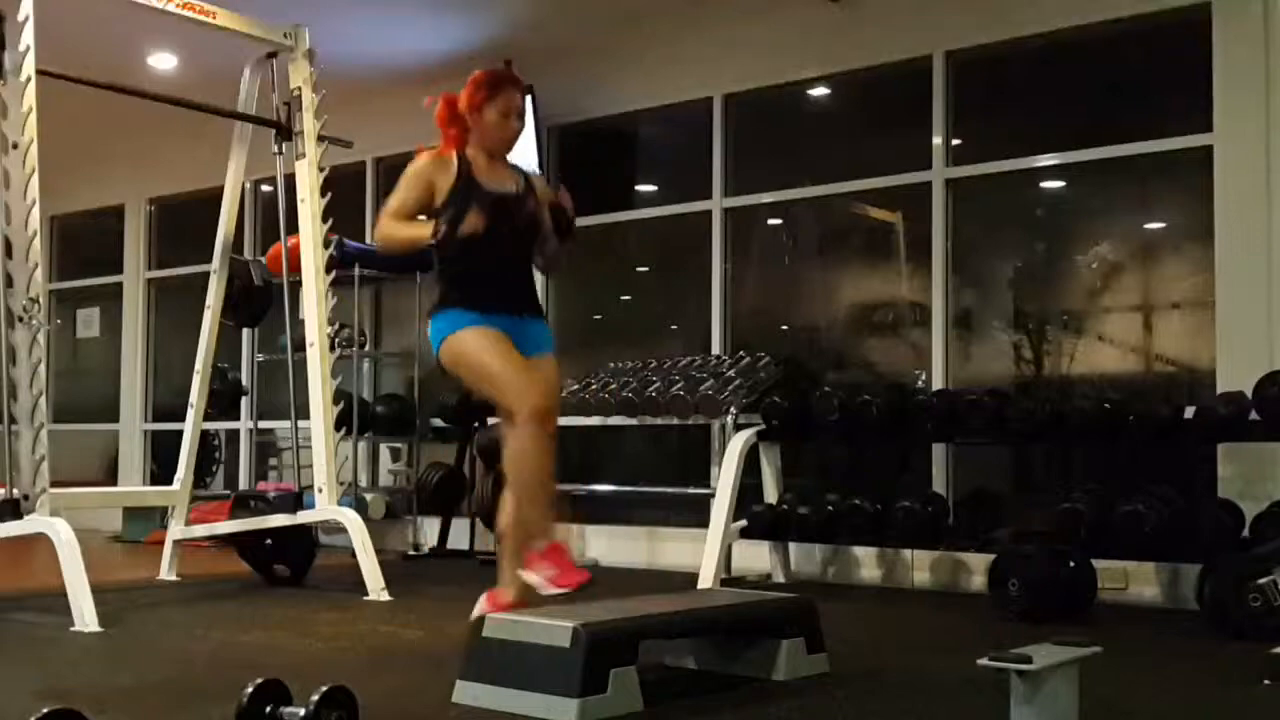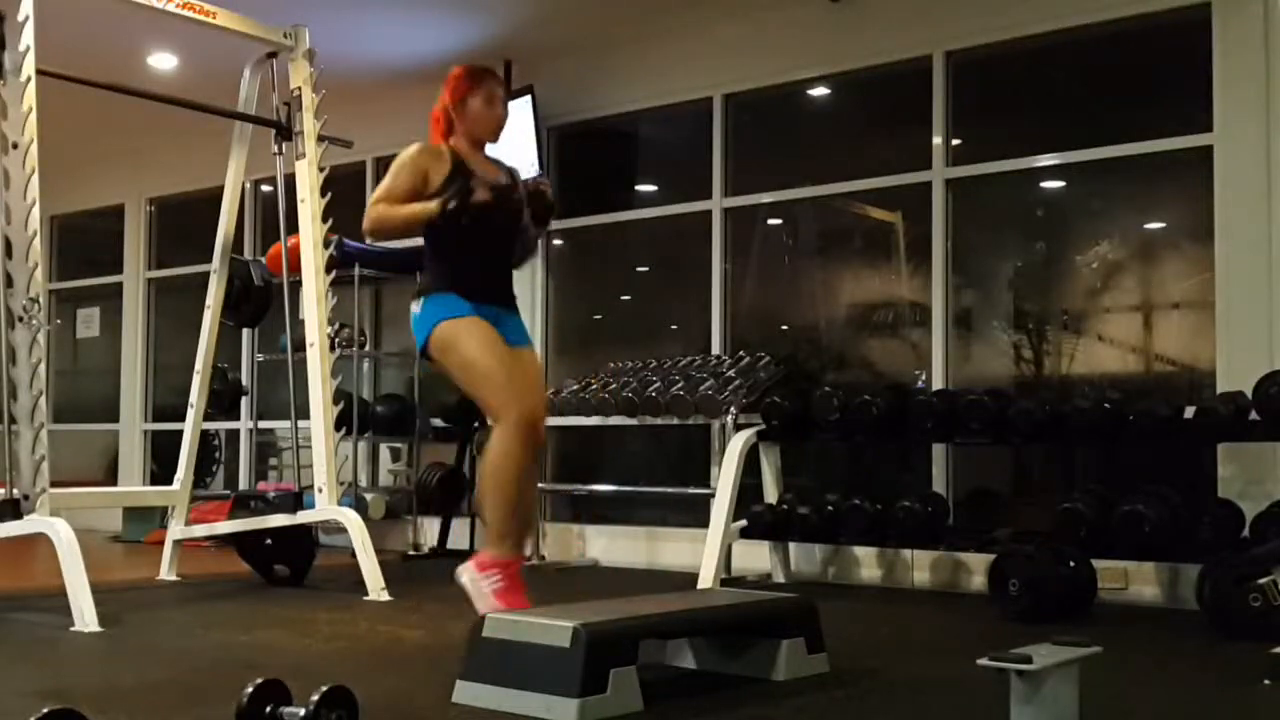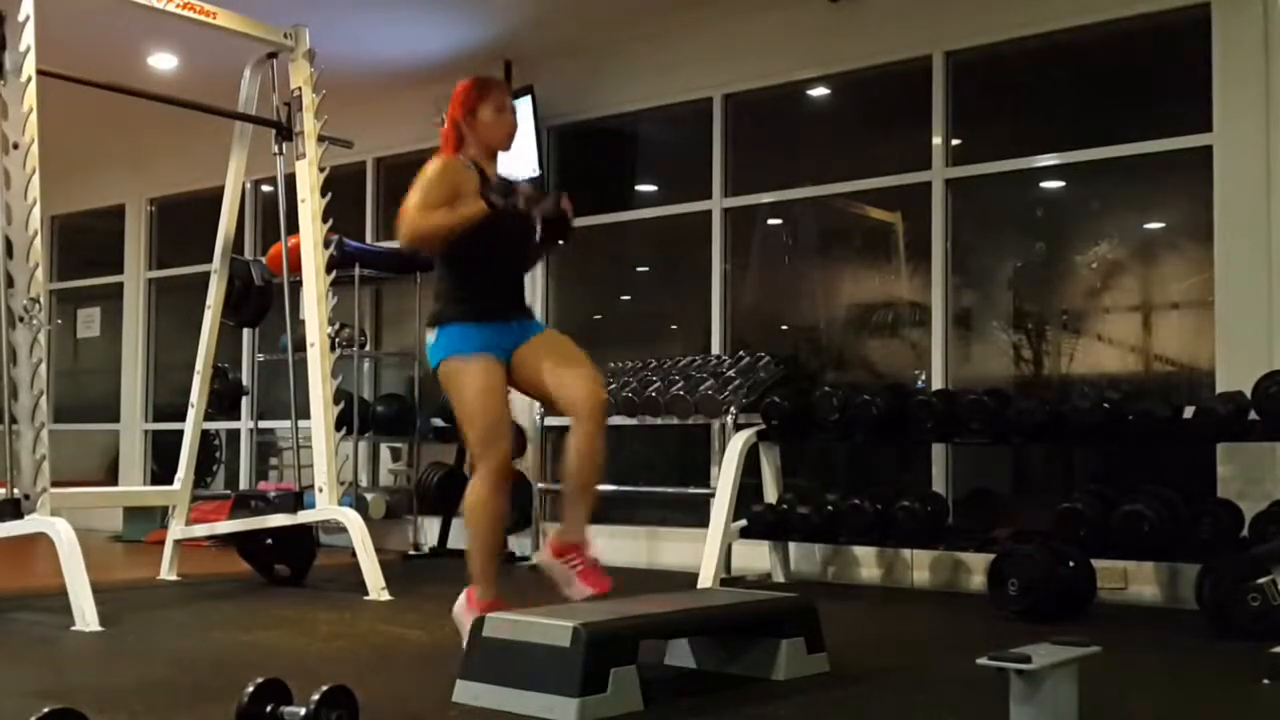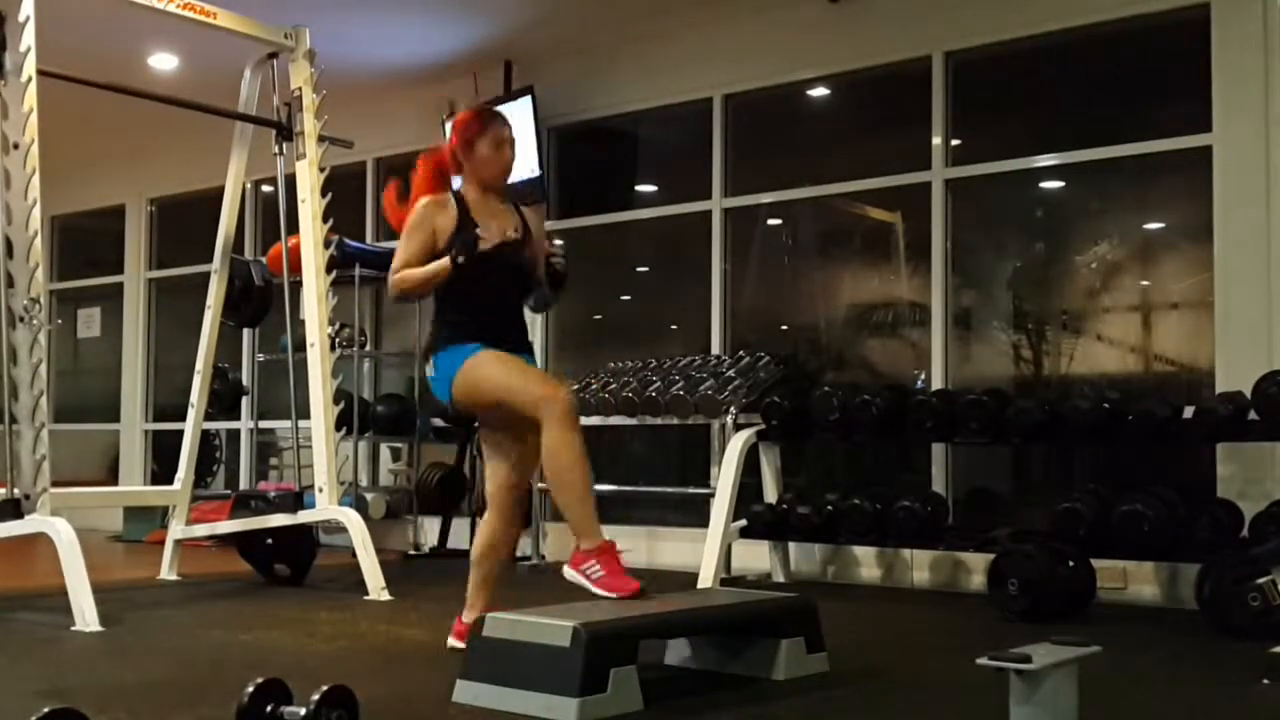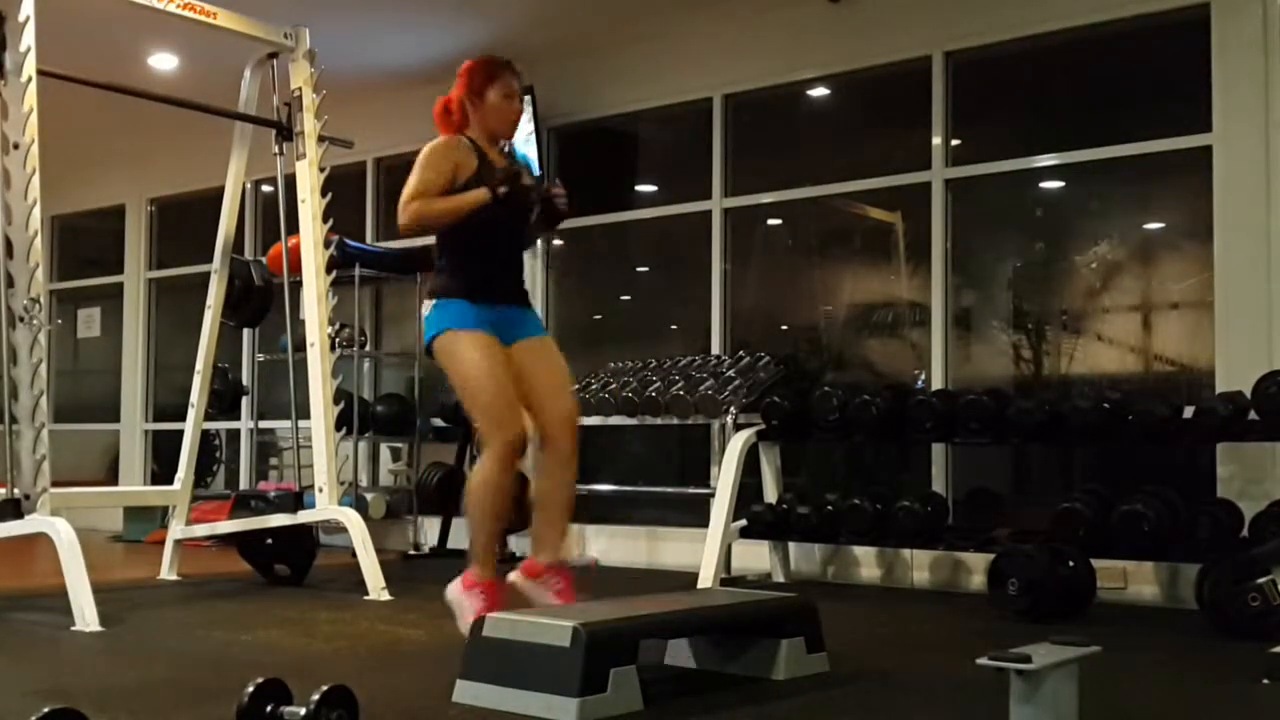
dt=1s
person 1, frame 1
left shoulder: (529, 185)
right shoulder: (435, 167)
left elbow: (547, 262)
right elbow: (384, 233)
left wrist: (561, 227)
right wrist: (440, 230)
left hip: (525, 321)
right hip: (462, 317)
left knee: (533, 446)
right knee: (530, 409)
left ankle: (505, 596)
right ankle: (538, 547)
person 1, frame 2
left shoulder: (508, 177)
right shoulder: (427, 157)
right elbow: (374, 221)
left wrist: (534, 215)
right wrist: (444, 206)
left hip: (501, 312)
right hip: (445, 307)
left knee: (529, 432)
right knee: (515, 417)
left ankle: (496, 564)
right ankle: (496, 558)
person 1, frame 3
left shoulder: (507, 188)
right shoulder: (449, 170)
right elbow: (410, 231)
left wrist: (547, 232)
right wrist: (488, 209)
left hip: (517, 324)
right hip: (463, 329)
left knee: (591, 398)
right knee: (494, 462)
left ankle: (568, 542)
right ankle: (481, 597)
person 1, frame 4
left shoulder: (526, 218)
right shoulder: (435, 209)
left elbow: (534, 292)
right elbow: (398, 283)
left wrist: (550, 275)
right wrist: (455, 260)
left hip: (514, 353)
right hip: (460, 354)
left knee: (507, 500)
right knee: (558, 403)
left ankle: (472, 623)
right ankle: (591, 551)
person 1, frame 5
left shoulder: (512, 166)
right shoulder: (448, 150)
right elbow: (408, 217)
left wrist: (548, 214)
right wrist: (487, 194)
left hip: (514, 310)
right hip: (459, 310)
left knee: (564, 425)
right knee: (506, 438)
left ankle: (546, 562)
right ankle: (479, 578)
